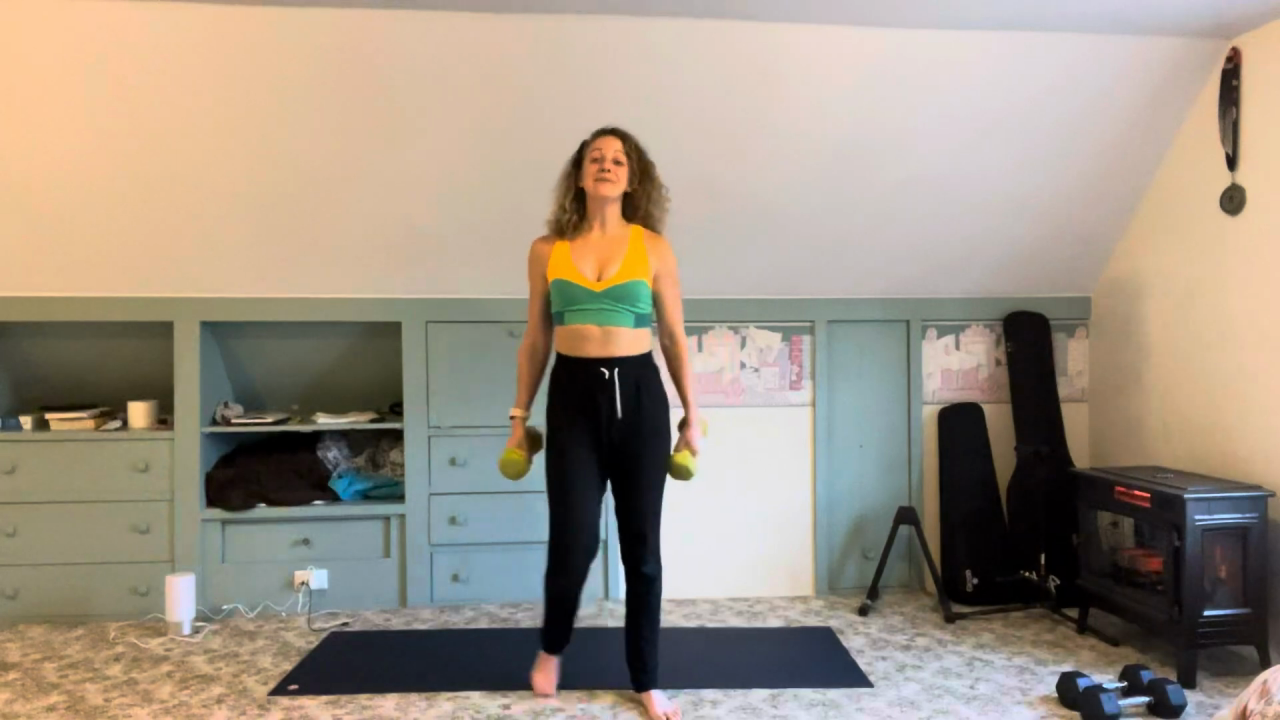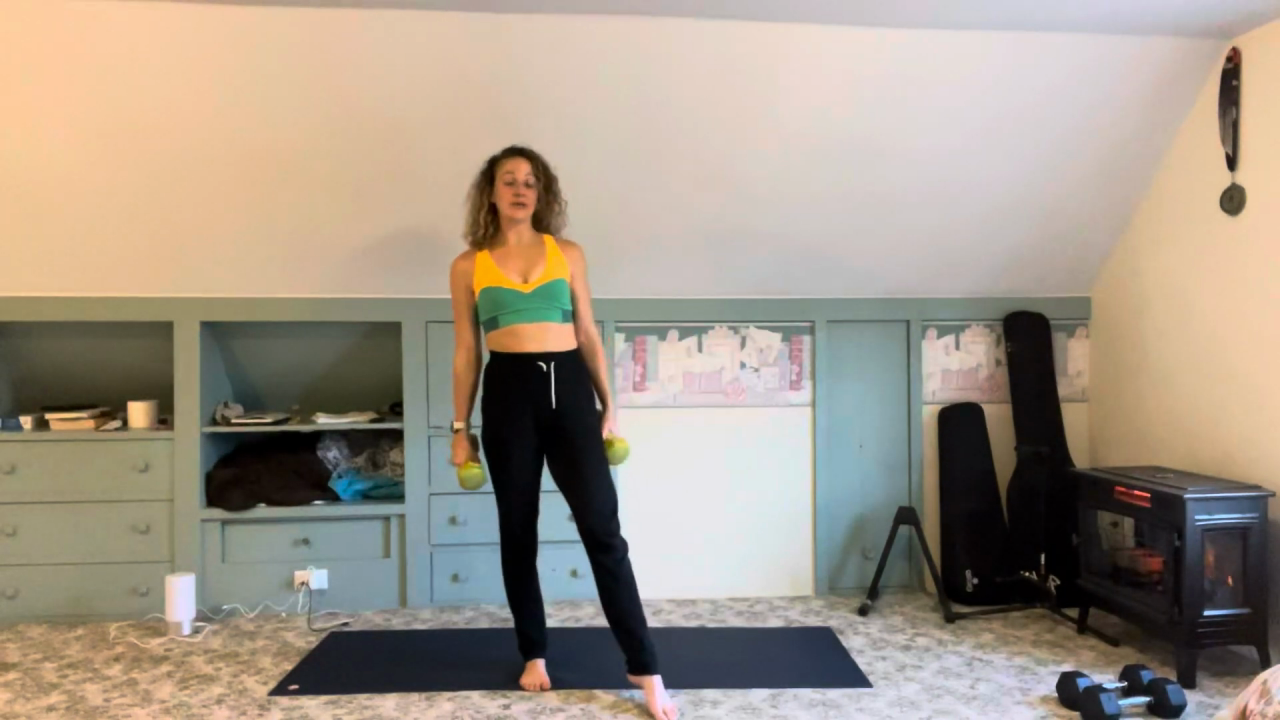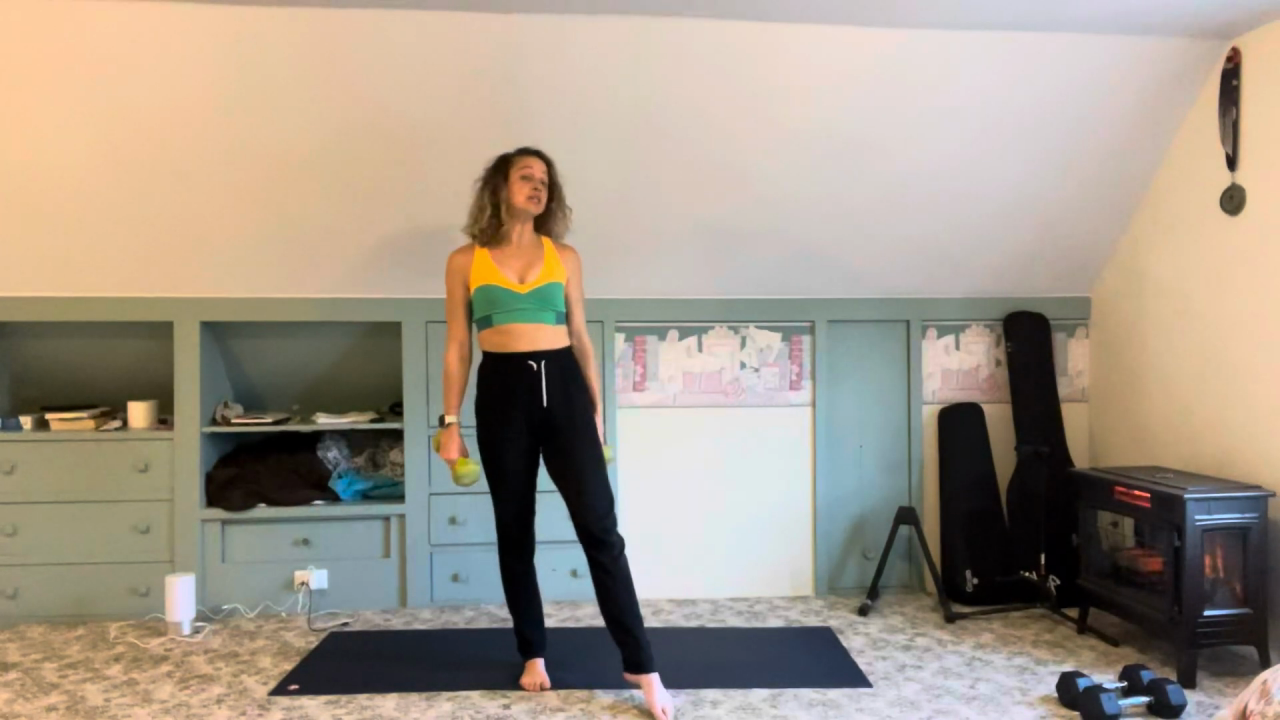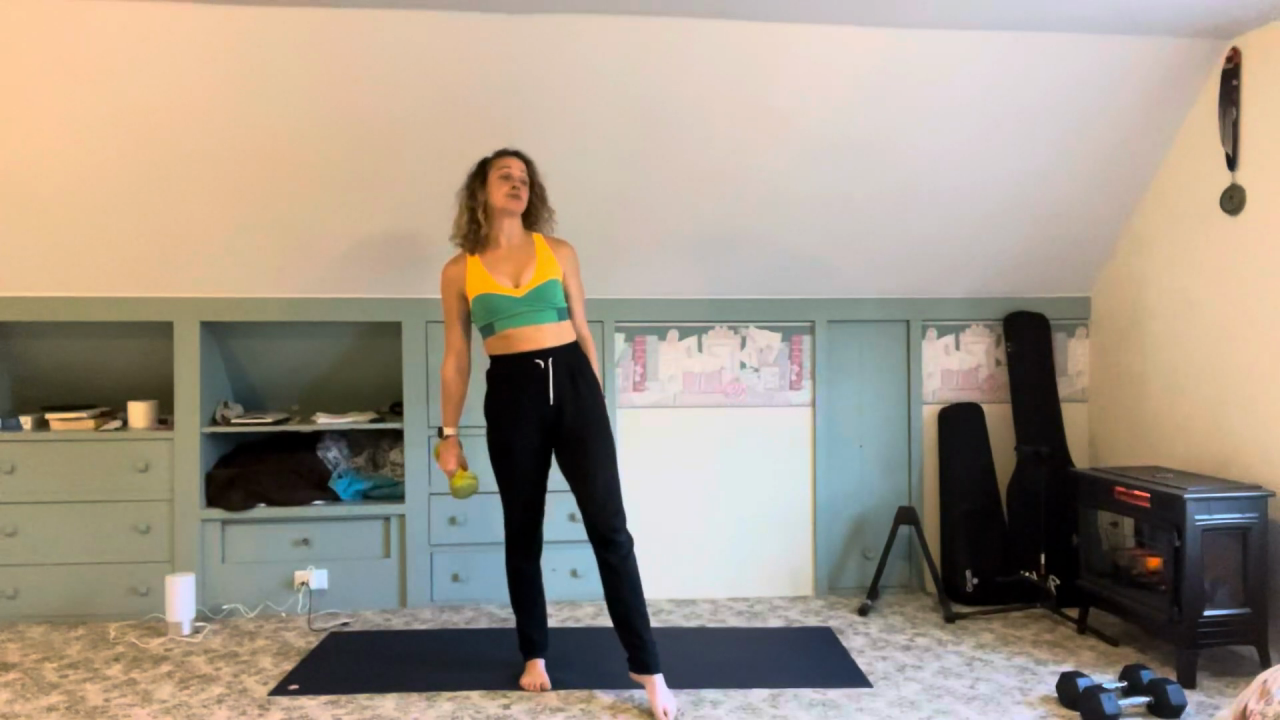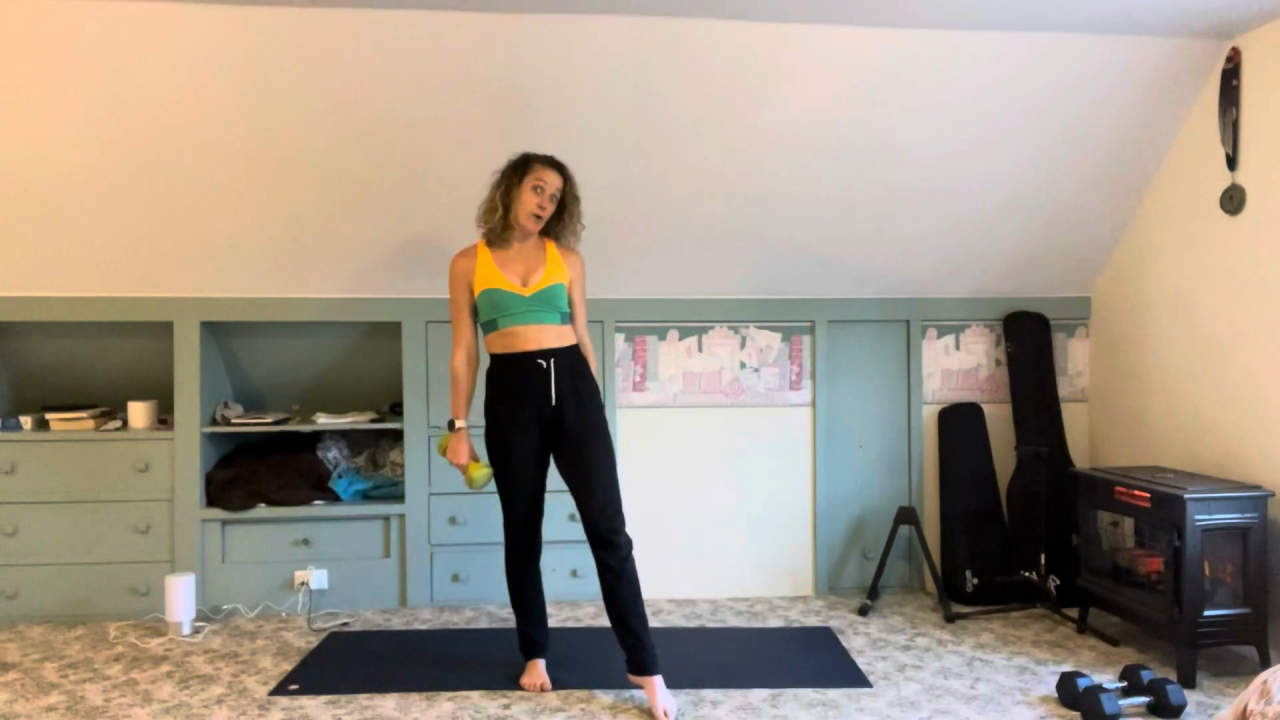
dt=1s
person 1, frame 1
left shoulder: (654, 249)
right shoulder: (546, 250)
left elbow: (674, 338)
right elbow: (535, 341)
left wrist: (691, 414)
right wrist: (520, 415)
left hip: (639, 394)
right hip: (573, 395)
left knee: (641, 545)
right knee: (571, 541)
right ankle: (551, 646)
person 1, frame 2
left shoulder: (568, 254)
right shoulder: (468, 266)
left elbow: (588, 336)
right elbow: (466, 353)
left wrist: (608, 406)
right wrist: (460, 428)
left hip: (568, 389)
right hip: (507, 393)
left knee: (602, 527)
right knee: (518, 530)
left ankle: (644, 667)
right ankle: (534, 653)
person 1, frame 3
left shoulder: (564, 257)
right shoulder: (465, 261)
right elbow: (457, 347)
left wrist: (596, 409)
right wrist: (450, 421)
left hip: (562, 387)
right hip: (501, 392)
left knee: (598, 523)
right knee: (514, 531)
left ankle: (641, 665)
right ankle: (533, 654)
person 1, frame 4
left shoulder: (559, 253)
right shoulder: (459, 270)
left elbow: (583, 333)
right elbow: (456, 358)
left wrist: (598, 399)
right wrist: (449, 433)
left hip: (572, 384)
right hip: (511, 394)
left knee: (609, 527)
right knee: (523, 531)
left ankle: (646, 665)
right ankle: (534, 654)
person 1, frame 5
left shoulder: (568, 258)
right shoulder: (469, 262)
right elbow: (464, 351)
left wrist: (595, 405)
right wrist: (458, 426)
left hip: (572, 386)
right hip: (511, 393)
left knee: (607, 528)
right knee: (522, 531)
left ankle: (645, 667)
right ankle: (534, 654)
